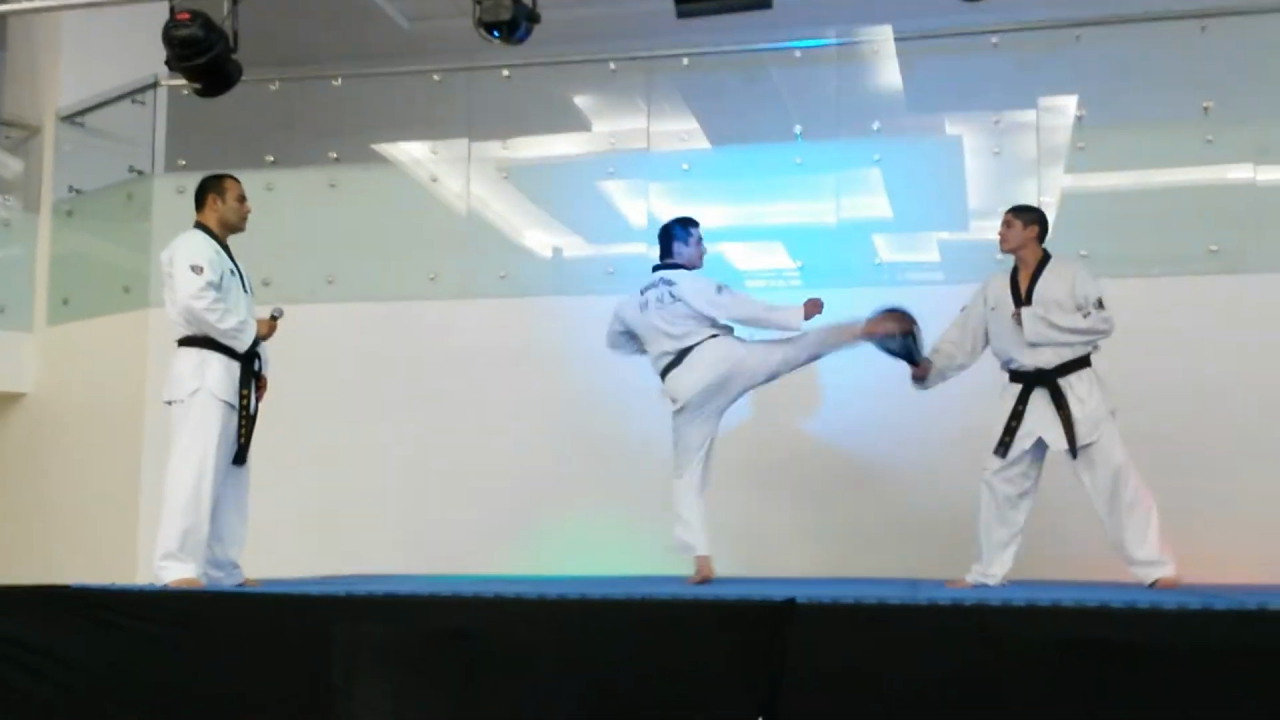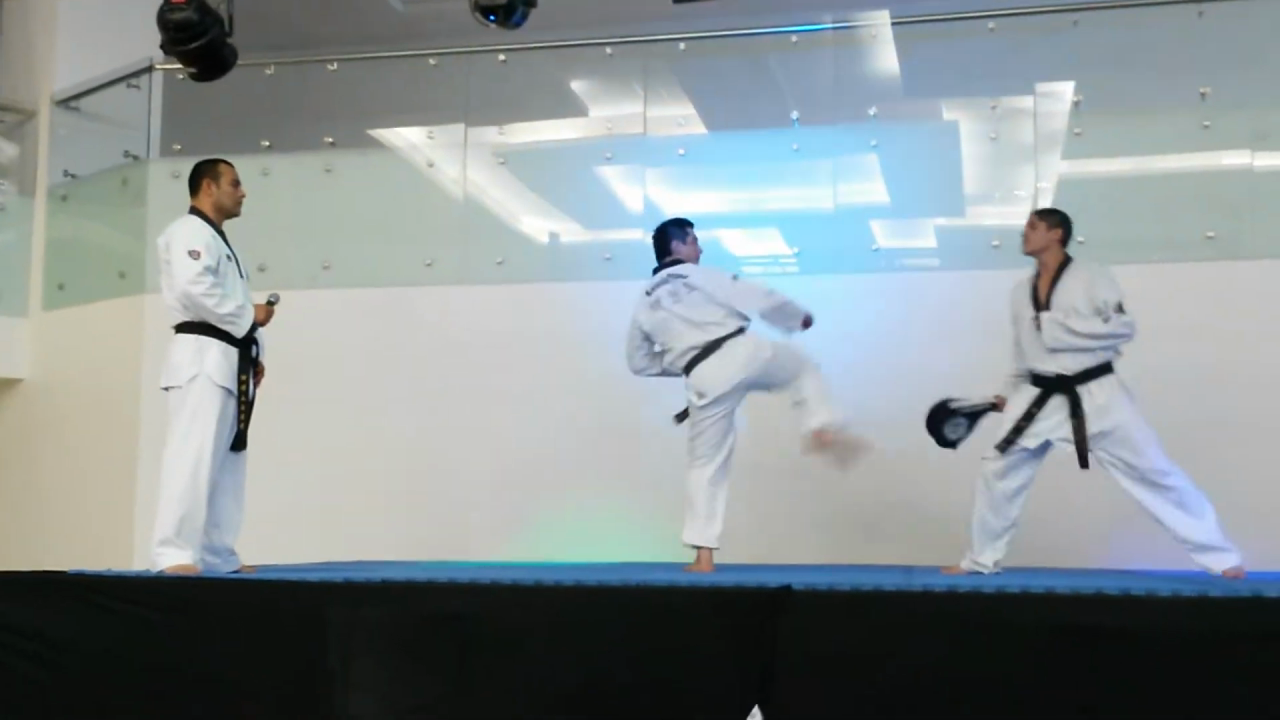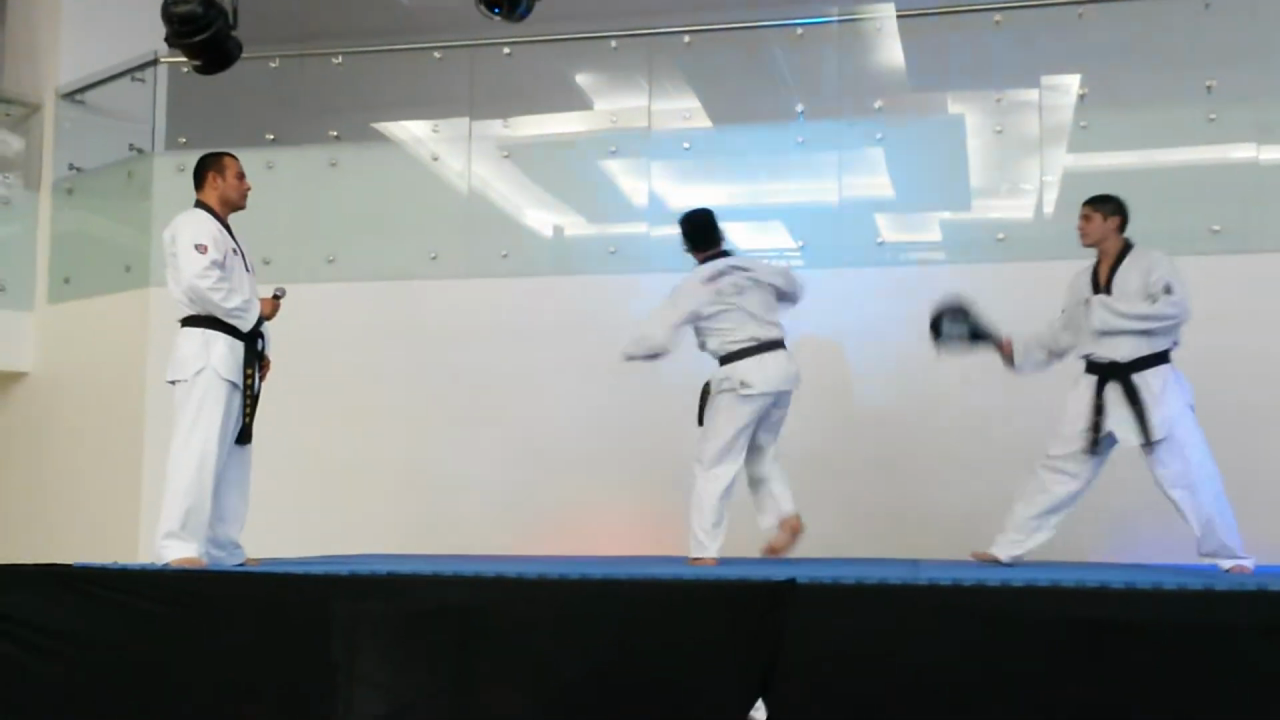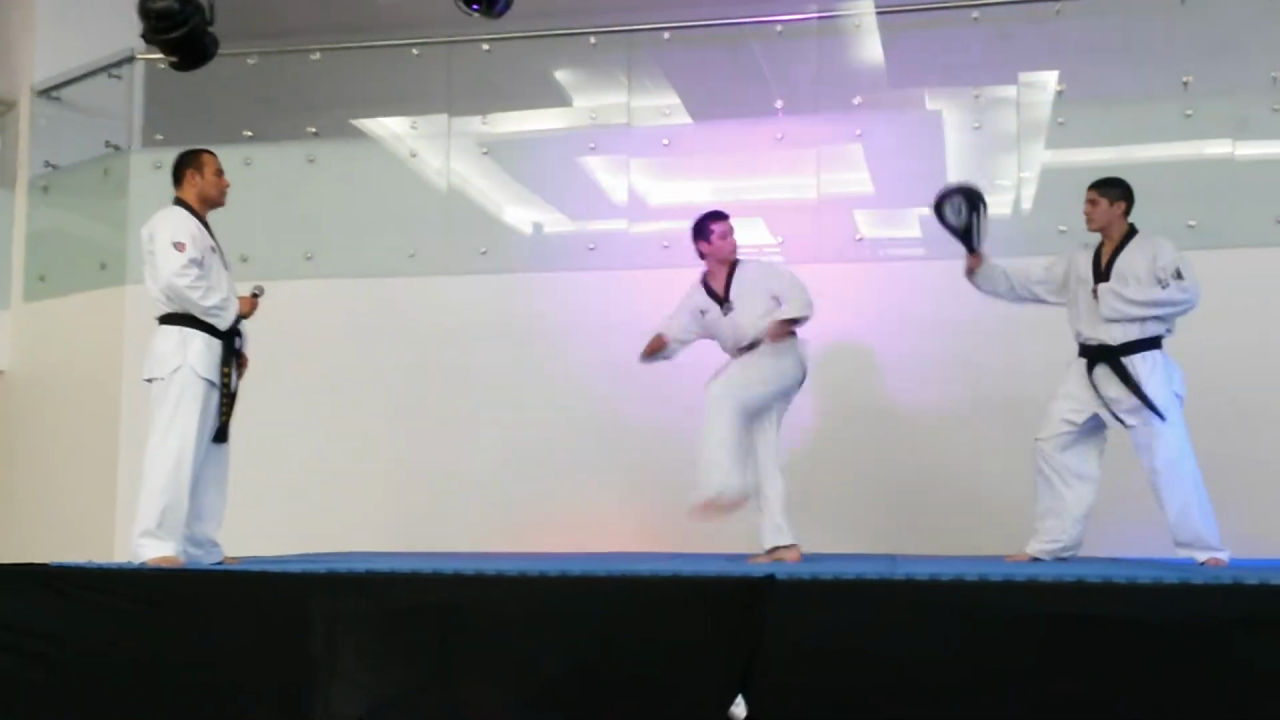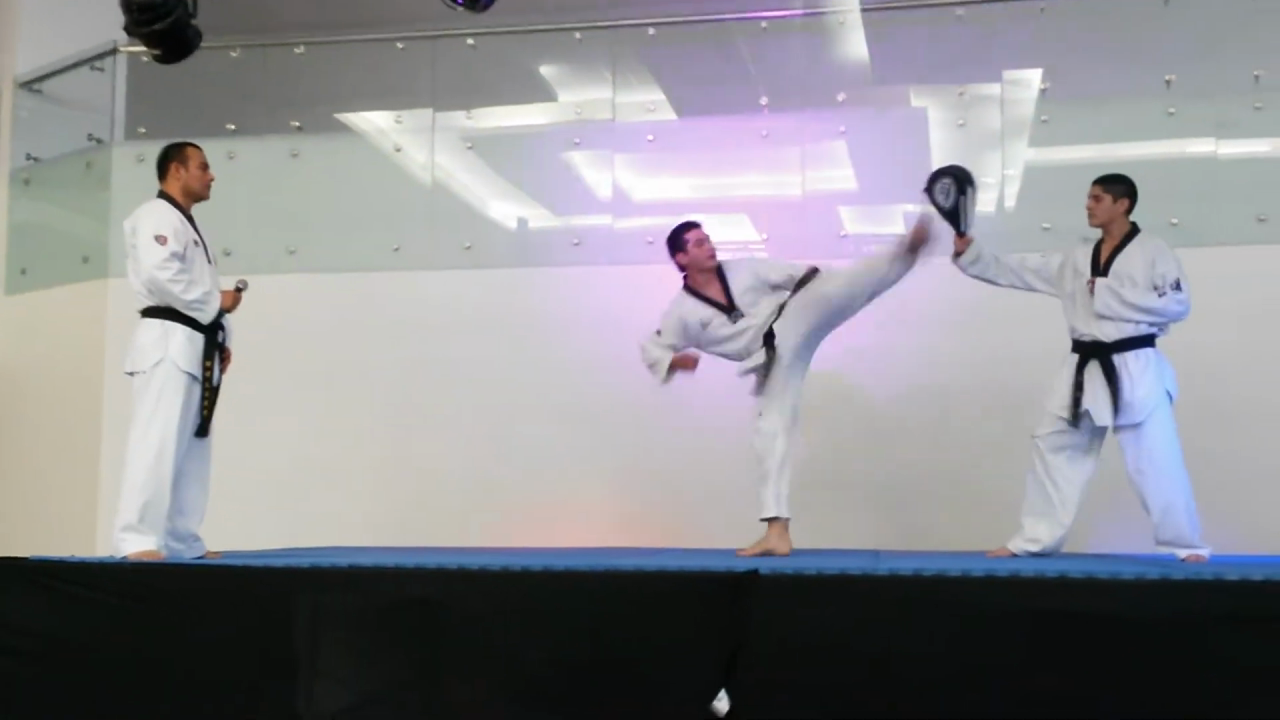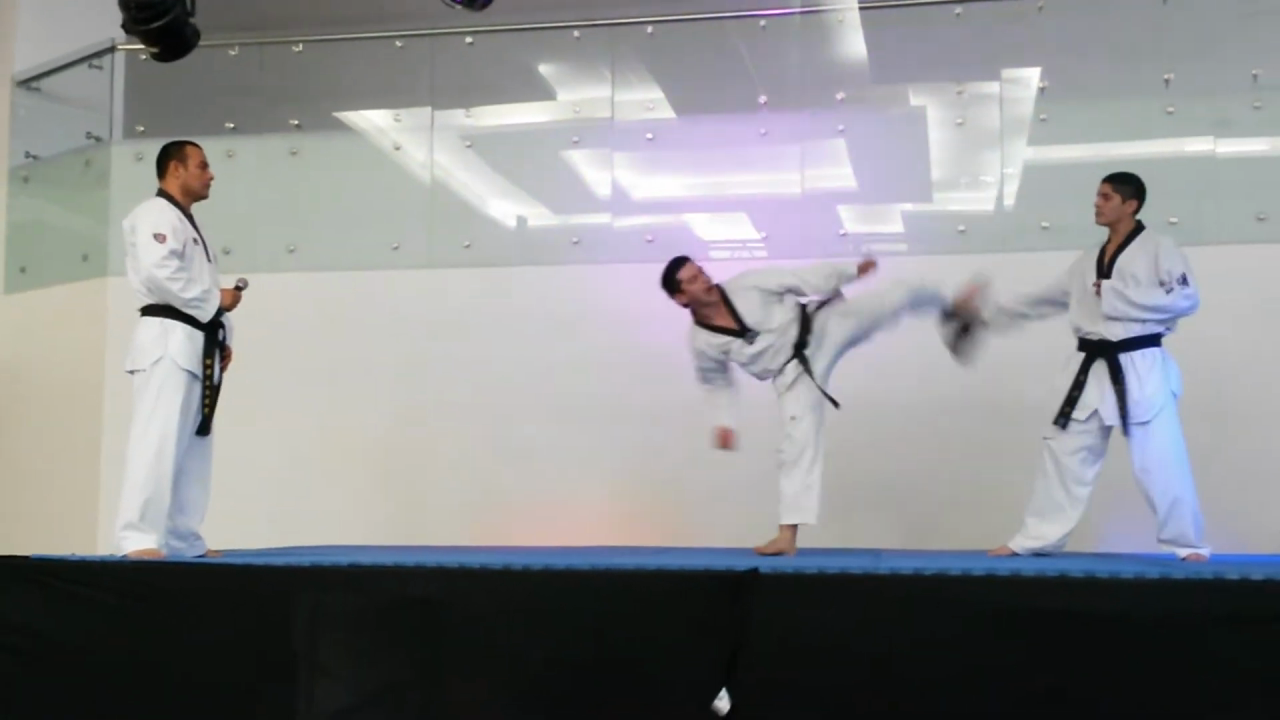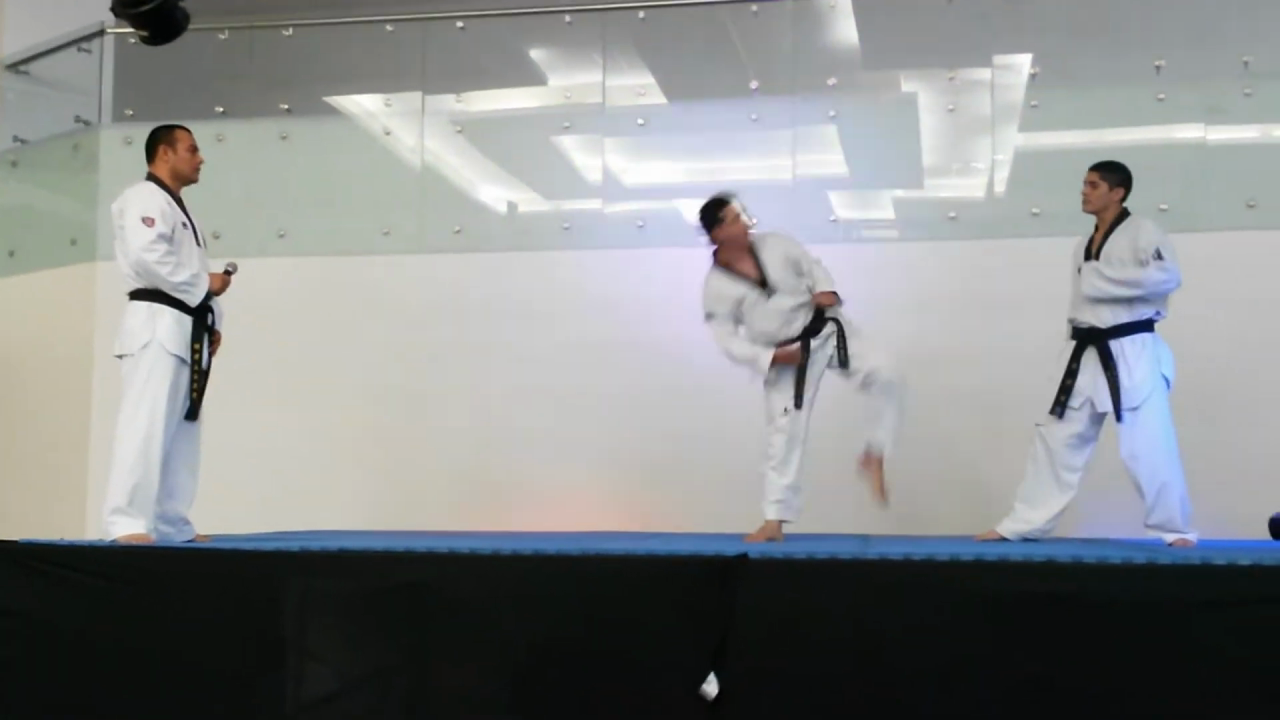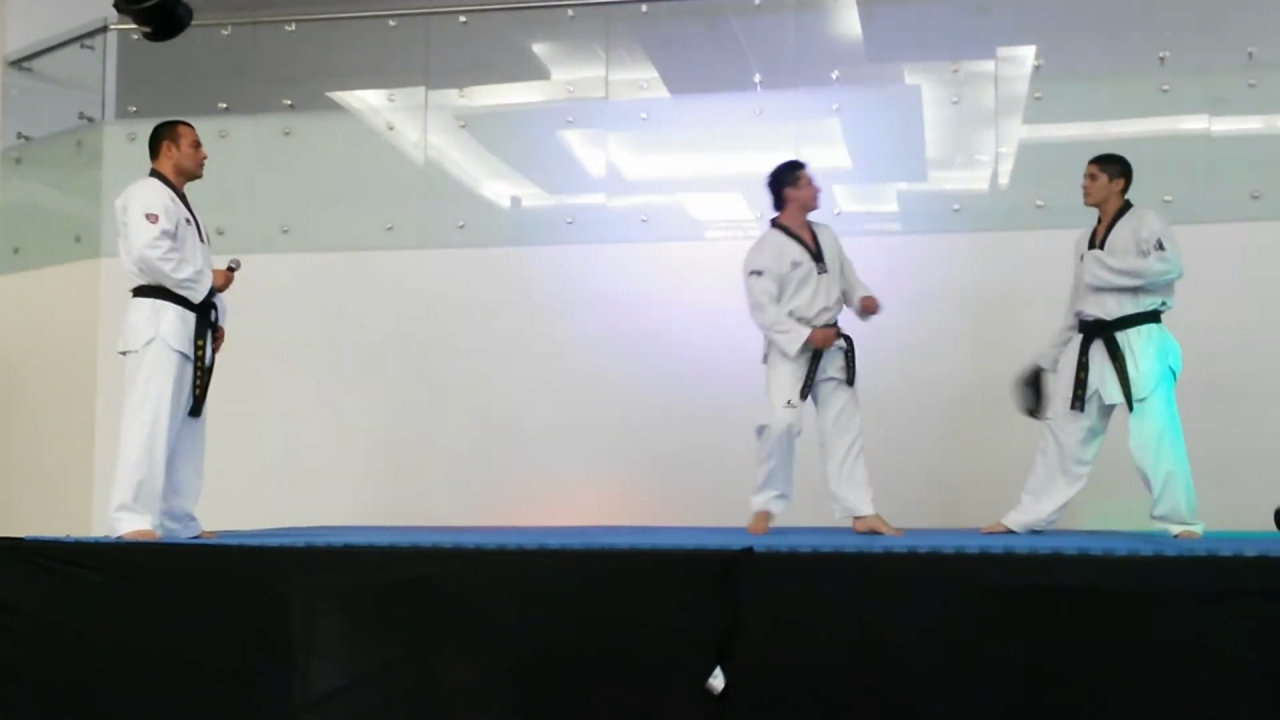
dt=0.2s
person 1, frame 1
left shoulder: (224, 257)
right shoulder: (193, 246)
right elbow: (196, 304)
left wrist: (256, 368)
right wrist: (252, 330)
left hip: (231, 375)
right hip: (205, 372)
left knee: (230, 474)
right knee: (195, 469)
left ankle: (221, 567)
right ankle: (176, 568)
person 1, frame 2
left shoulder: (219, 241)
right shoulder: (189, 231)
right elbow: (193, 288)
left wrist: (253, 353)
right wrist: (249, 316)
left hip: (229, 361)
right hip: (203, 357)
left knee: (227, 460)
right knee: (193, 455)
left ankle: (217, 554)
right ankle: (172, 554)
person 1, frame 3
left shoulder: (224, 234)
right shoulder: (194, 225)
right elbow: (200, 283)
left wrist: (258, 347)
right wrist: (255, 310)
left hip: (233, 354)
right hip: (209, 351)
left knee: (232, 454)
right knee: (199, 449)
left ankle: (222, 547)
right ankle: (178, 547)
person 1, frame 4
left shoulder: (203, 232)
right shoulder: (173, 223)
right elbow: (178, 281)
left wrist: (235, 346)
right wrist: (233, 308)
left hip: (211, 352)
right hip: (186, 349)
left knee: (209, 452)
right knee: (175, 447)
left ankle: (200, 546)
right ankle: (155, 545)
person 1, frame 5
left shoulder: (188, 227)
right shoulder: (156, 216)
right elbow: (160, 275)
left wrist: (219, 338)
right wrist: (216, 302)
left hip: (194, 346)
right hip: (168, 343)
left knee: (191, 447)
right knee: (157, 440)
left ankle: (181, 540)
right ankle: (136, 539)
person 1, frame 6
left shoulder: (188, 225)
right shoulder: (155, 215)
right elbow: (159, 273)
left wrist: (221, 338)
right wrist: (215, 300)
left hip: (195, 344)
right hip: (168, 341)
left knee: (192, 445)
right knee: (157, 439)
left ankle: (182, 538)
right ankle: (137, 538)
person 1, frame 7
left shoulder: (179, 210)
right shoulder: (144, 198)
right elbow: (147, 256)
left wrist: (211, 321)
right wrist: (203, 285)
left hip: (184, 329)
right hip: (157, 325)
left knee: (181, 431)
right knee: (145, 424)
left ankle: (171, 523)
right ankle: (127, 522)
person 1, frame 8
left shoulder: (183, 207)
right shoulder: (147, 195)
right elbow: (151, 252)
left wrist: (214, 317)
right wrist: (207, 281)
left hip: (189, 326)
right hip: (160, 322)
left knee: (185, 425)
right knee: (150, 420)
left ankle: (177, 519)
right ankle: (132, 519)
person 2, frame 1
left shoulder: (1070, 274)
right shoulder: (994, 288)
left elbow: (1101, 323)
right elbow: (963, 341)
left wrist: (1036, 322)
right wrist: (929, 367)
left hip: (1073, 389)
right hip: (1022, 394)
left knee: (1112, 474)
right knee: (1003, 480)
left ankle: (1154, 567)
right ankle: (988, 571)
person 2, frame 2
left shoulder: (1093, 278)
right shoulder: (1021, 293)
left elbow: (1121, 328)
left wrist: (1056, 327)
right wrist: (1009, 396)
left hip: (1098, 394)
right hip: (1044, 398)
left knee: (1152, 469)
right knee: (998, 471)
left ankle: (1219, 554)
right ankle: (980, 559)
person 2, frame 3
left shoulder: (1151, 263)
right shoulder: (1083, 281)
left elbow: (1174, 309)
right elbow: (1060, 336)
left wrist: (1106, 310)
right wrist: (1017, 353)
left hip: (1151, 384)
right hip: (1099, 387)
left knee: (1189, 472)
right knee: (1061, 463)
left ankle: (1228, 556)
right ankle: (1009, 546)
person 2, frame 4
left shoulder: (1155, 249)
right shoulder: (1077, 262)
left elbow: (1184, 296)
right elbow: (1025, 285)
left wrist: (1114, 296)
right wrist: (981, 271)
left hip: (1142, 368)
right hip: (1090, 370)
left knee: (1169, 460)
right knee: (1054, 447)
left ankle: (1204, 547)
right ankle: (1053, 542)
person 2, frame 5
left shoulder: (1153, 251)
right shoulder: (1077, 257)
left elbow: (1177, 305)
right elbow: (1019, 272)
left wrist: (1110, 294)
right wrist: (969, 253)
left hip: (1135, 368)
right hip: (1085, 368)
left knee: (1154, 460)
right knee: (1053, 447)
left ankle: (1186, 544)
right ankle: (1035, 539)
person 2, frame 6
left shoulder: (1159, 249)
right shoulder: (1090, 257)
left elbow: (1185, 300)
right elbow: (1048, 299)
left wrist: (1117, 296)
right wrist: (989, 311)
left hip: (1141, 367)
right hip: (1093, 368)
left knee: (1160, 459)
right knee: (1065, 450)
left ankle: (1187, 543)
right ankle: (1035, 538)
person 2, frame 7
left shoulder: (1143, 231)
right shoulder: (1085, 246)
left elbow: (1166, 277)
left wrist: (1099, 277)
left hip: (1133, 353)
right hip: (1086, 355)
left knee: (1149, 447)
right knee: (1056, 437)
left ankle: (1175, 529)
right ankle: (1023, 524)
person 2, frame 8
left shoulder: (1145, 222)
right shoulder: (1087, 239)
left elbow: (1166, 267)
left wrist: (1101, 267)
right wrist: (1050, 358)
left hip: (1138, 343)
right hip: (1092, 347)
left knee: (1155, 438)
right knee: (1064, 431)
left ankle: (1180, 520)
right ankle: (1028, 517)
person 3, frame 1
left shoulder: (632, 301)
right shoulder: (692, 282)
left elbow: (615, 340)
right elbow: (742, 309)
right wrist: (799, 312)
left hip: (684, 386)
right hip: (720, 360)
left knee: (689, 474)
right knee: (797, 345)
left ankle: (701, 561)
right ankle: (859, 330)
person 3, frame 2
left shoulder: (644, 306)
right shoulder: (708, 277)
left elbow: (638, 362)
right elbow: (767, 301)
right wrist: (799, 317)
left hip: (709, 381)
right hip: (752, 355)
left knee: (705, 467)
right knee: (802, 370)
left ankle: (704, 555)
right ankle: (823, 430)
person 3, frame 3
left shoulder: (693, 286)
right shoulder: (756, 269)
left elbow: (652, 340)
right elbow: (792, 290)
left wrist: (634, 349)
left hip: (744, 377)
right hip: (781, 367)
left knee: (714, 464)
right knee: (759, 454)
left ankle: (704, 551)
right ankle: (785, 517)
person 3, frame 4
left shoulder: (756, 273)
right shoulder: (697, 297)
left elbow: (797, 296)
right elbow: (677, 333)
left wrist: (787, 321)
right wrist: (657, 344)
left hip: (777, 357)
right hip: (751, 367)
left knee: (720, 403)
right knee: (758, 456)
left ankle: (728, 488)
right ankle: (783, 544)
person 3, frame 5
left shoulder: (740, 270)
right shoulder: (678, 312)
left elbow: (788, 273)
right elbow: (651, 351)
right wrist: (672, 362)
left hip: (791, 327)
right hip: (769, 364)
left knee: (828, 292)
right knee: (771, 436)
left ankle: (905, 250)
right ankle: (778, 533)
person 3, frame 6
left shoulder: (745, 285)
right shoulder: (702, 341)
left elbow: (805, 277)
right elbow: (715, 379)
left wrist: (852, 270)
right wrist: (722, 422)
left hip: (819, 331)
right hip: (794, 371)
left knee: (899, 297)
right knee: (799, 443)
left ankle: (948, 308)
right ankle: (787, 534)
person 3, frame 7
left shoulder: (772, 245)
right shoulder: (717, 288)
left elbow: (813, 268)
right elbow: (730, 342)
left wrist: (827, 291)
right wrist: (772, 358)
left hip: (823, 332)
right hip: (783, 359)
left knee: (883, 378)
right knee: (786, 433)
left ankle: (874, 454)
right ankle: (774, 519)
person 3, frame 8
left shoulder: (825, 236)
right shoulder: (767, 249)
left elbow: (849, 282)
right elbow: (762, 309)
left wrist: (864, 300)
right wrist: (805, 337)
left hip: (831, 346)
right hip: (790, 347)
left knee: (844, 427)
right knee: (780, 423)
left ankle: (862, 514)
right ankle: (765, 505)
